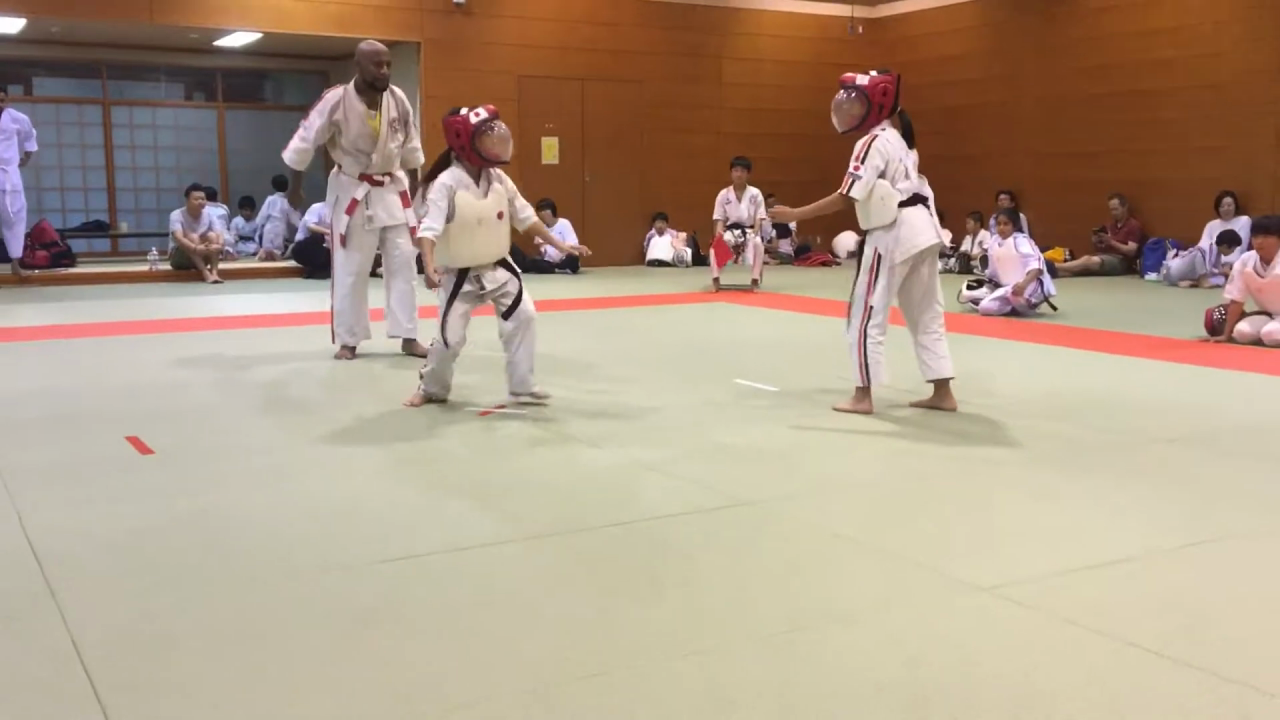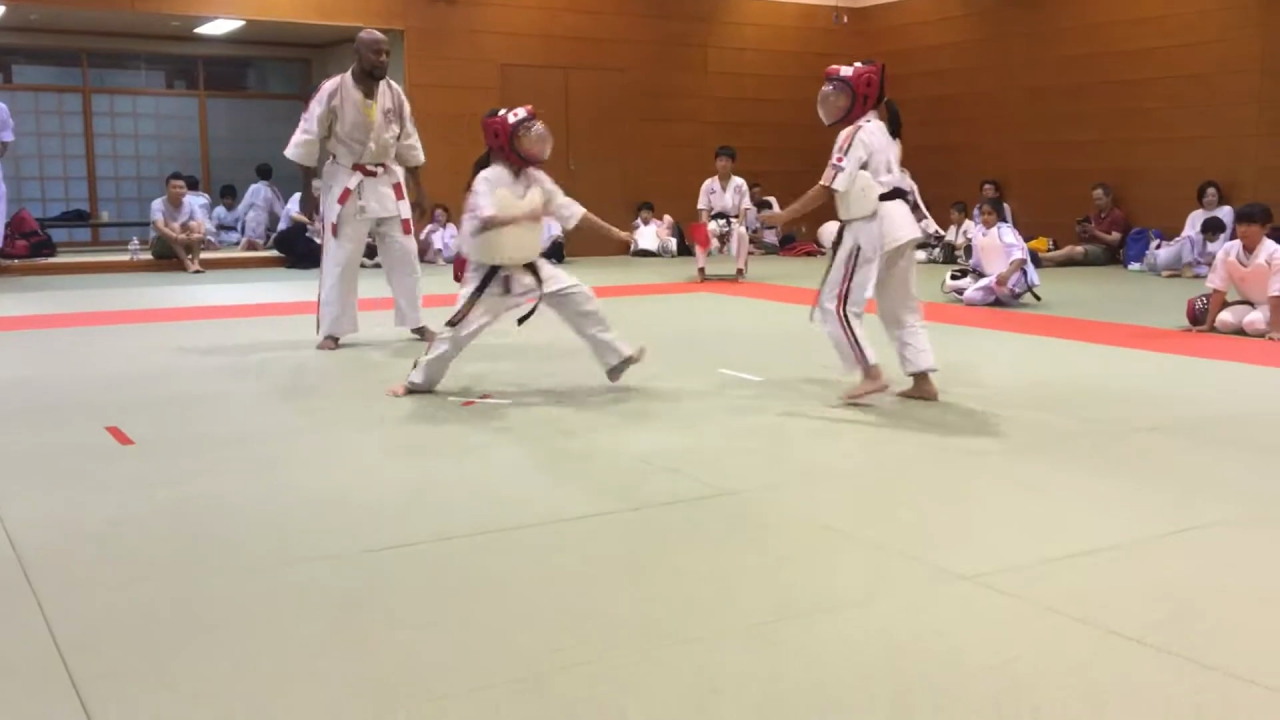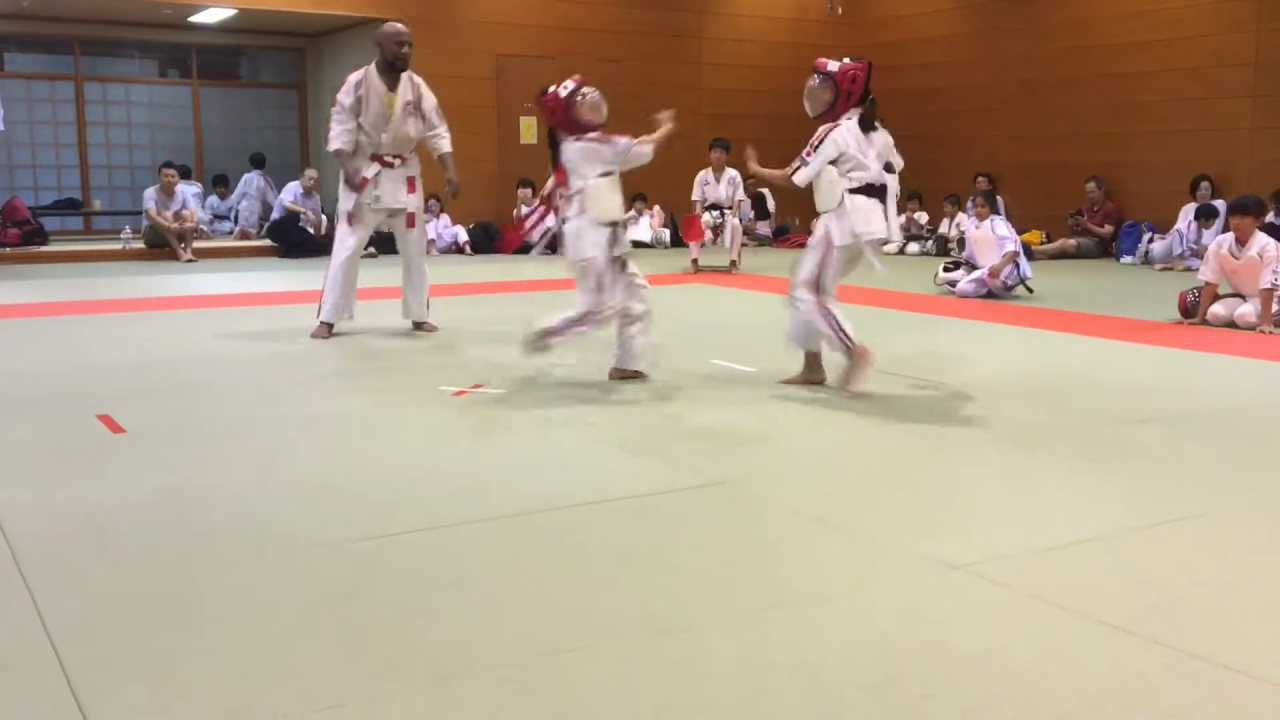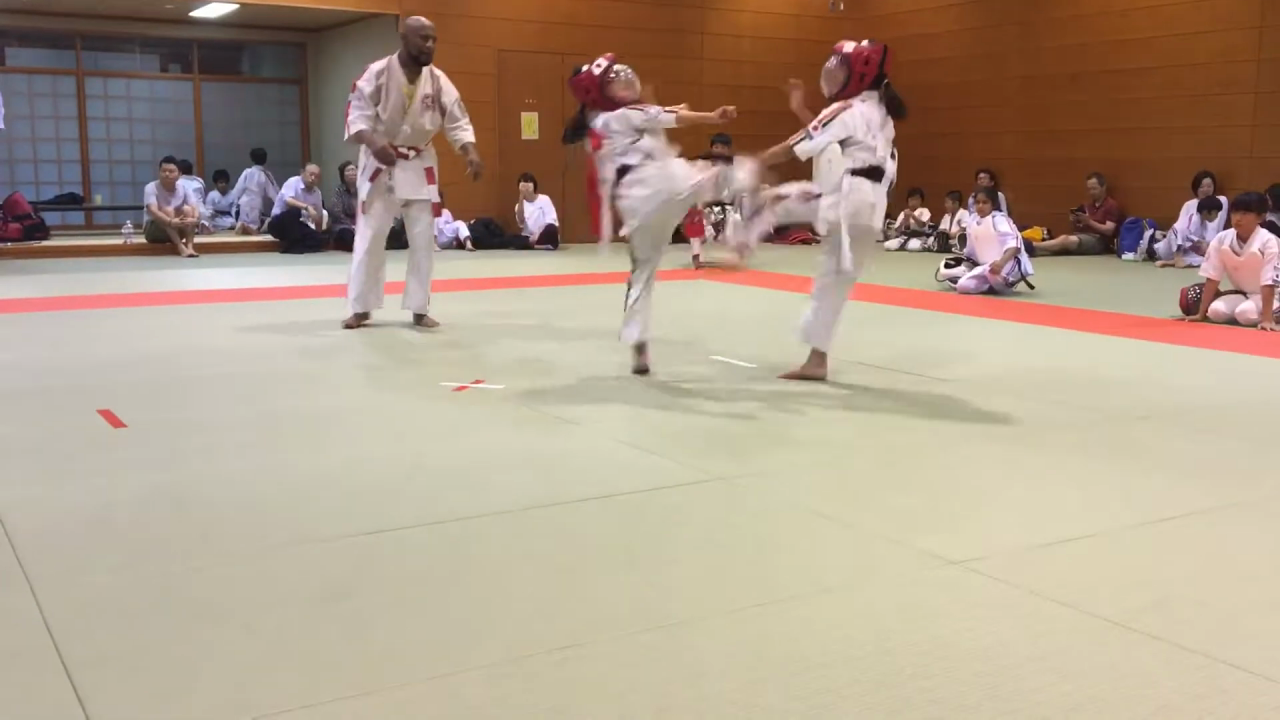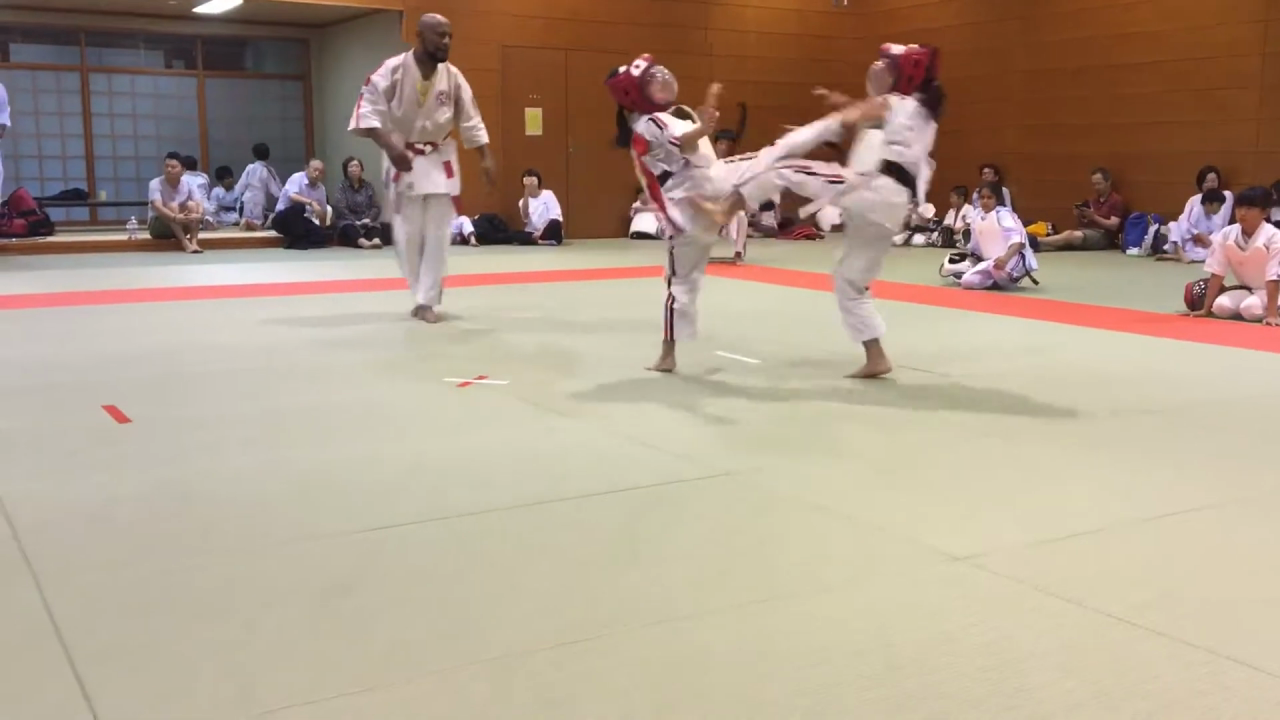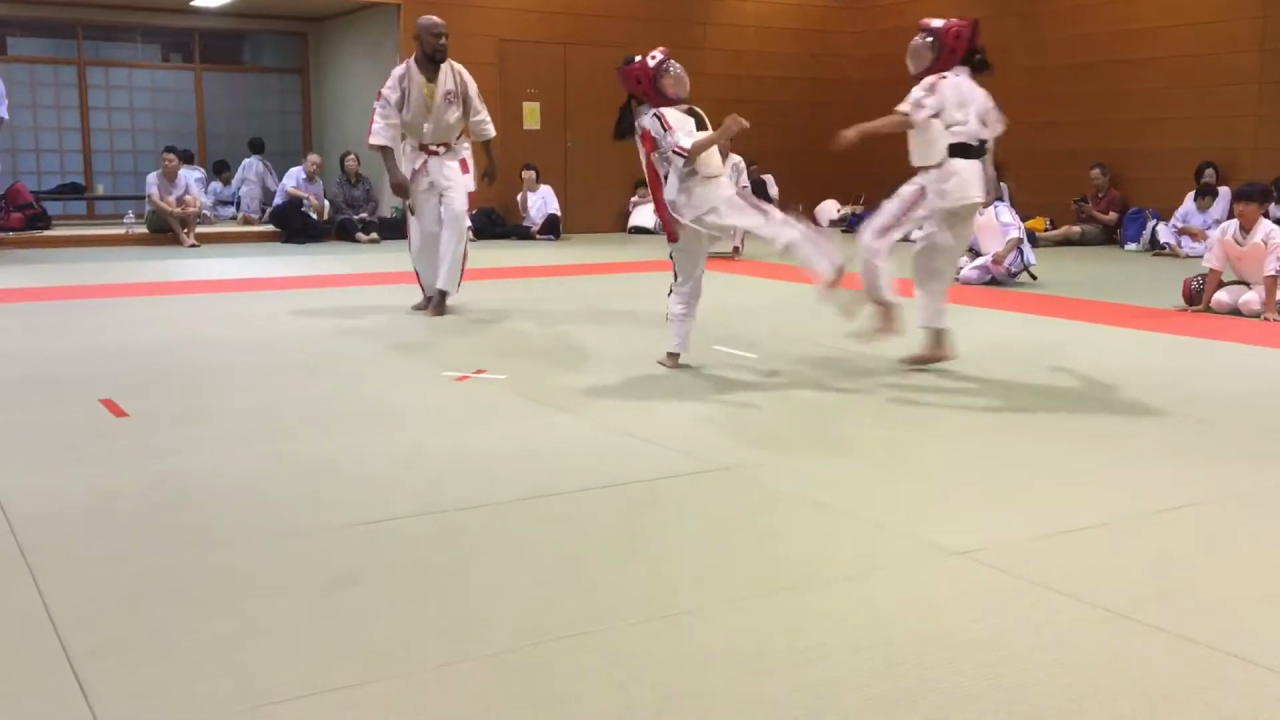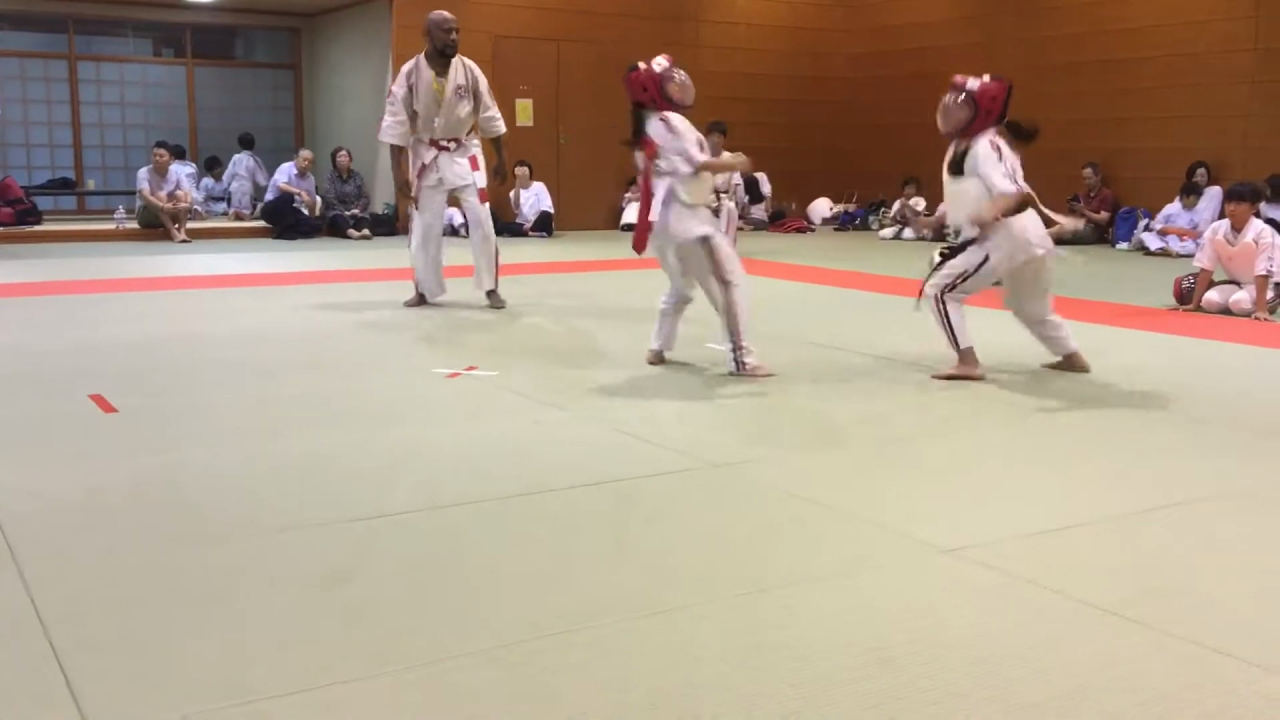
dt=0.2s
person 1, frame 1
left shoulder: (872, 144)
right shoulder: (898, 140)
left elbow: (845, 197)
left wrist: (795, 214)
left hip: (893, 236)
right hip: (919, 231)
left knee: (867, 315)
right knee: (926, 315)
left ankle: (863, 396)
right ankle: (942, 392)
person 1, frame 2
left shoulder: (855, 135)
right shoulder: (883, 132)
left elbow: (830, 188)
left wrist: (786, 215)
left hip: (873, 226)
right hip: (897, 224)
left knee: (836, 306)
right knee: (902, 308)
left ankle: (871, 373)
right ankle: (922, 382)
person 1, frame 3
left shoulder: (834, 132)
right shoulder: (873, 128)
left elbow: (793, 176)
right elbow: (895, 165)
left wrist: (755, 169)
left hip: (848, 218)
right hip: (870, 218)
left knee: (812, 296)
right knee: (809, 291)
left ankle: (855, 352)
right ankle: (812, 366)
person 1, frame 4
left shoulder: (844, 111)
right shoulder: (882, 112)
left elbow: (796, 148)
left wrist: (759, 161)
left hip: (848, 197)
right hip: (870, 207)
left knee: (773, 199)
right knee: (833, 283)
right ankle: (816, 361)
person 1, frame 5
left shoulder: (895, 105)
right shoulder: (923, 116)
left hip: (867, 192)
right hip: (892, 203)
left knee: (780, 167)
right knee: (850, 279)
left ankle: (728, 204)
right ankle: (873, 355)
person 1, frame 6
left shoulder: (938, 84)
right shoulder: (973, 89)
left elbow: (903, 117)
right elbow: (995, 126)
left wrist: (858, 129)
left hip: (945, 179)
right hip: (968, 185)
left knee: (873, 236)
right knee: (931, 262)
left ankle: (886, 308)
right ankle: (938, 341)
person 1, frame 7
left shoulder: (986, 147)
right shoulder: (967, 147)
left elbow: (1014, 194)
right elbow: (968, 199)
left wrist: (990, 216)
right wrist: (942, 218)
left hip: (1007, 240)
right hip: (1026, 238)
left knee: (939, 290)
right knee: (1030, 305)
left ankle: (968, 361)
right ankle: (1072, 356)
person 2, frame 1
left shoulder: (397, 99)
right shoulder: (335, 102)
left elbow: (411, 146)
right elbow: (305, 143)
left wrist: (415, 187)
right wrist: (295, 187)
left hip: (393, 191)
right hip: (353, 192)
left knee: (403, 264)
right knee: (351, 270)
left ankle: (408, 336)
right ankle: (348, 340)
person 2, frame 2
left shoulder: (394, 91)
right shoulder: (333, 90)
left elbow: (408, 142)
right elbow: (307, 139)
left wrist: (418, 188)
right wrist: (306, 190)
left hip: (388, 181)
right hip: (347, 182)
left knee: (404, 255)
right knee: (340, 260)
left ankle: (415, 323)
right ankle: (332, 330)
person 2, frame 3
left shoulder: (417, 85)
right shoulder: (358, 82)
left elbow: (436, 129)
right elbow: (341, 130)
left wrist: (450, 169)
right wrist: (348, 167)
left hip: (404, 173)
right hip: (364, 173)
left knee: (414, 248)
right knee: (347, 247)
left ankle: (418, 314)
right ankle: (328, 318)
person 2, frame 4
left shoulder: (437, 79)
right shoulder: (378, 73)
left elbow: (457, 122)
right elbow: (357, 116)
left wrist: (471, 152)
right wrist: (373, 143)
left hip: (420, 166)
right hip: (382, 163)
left knee: (422, 242)
right knee: (369, 238)
left ankle: (419, 310)
right ankle: (361, 308)
person 2, frame 5
left shoulder: (453, 76)
right shoulder: (394, 69)
left elbow: (471, 122)
right elbow: (368, 109)
left wrist: (487, 160)
right wrist: (388, 146)
left hip: (440, 160)
right hip: (404, 159)
left knee: (438, 234)
right knee: (406, 235)
left ankle: (428, 301)
right ankle: (422, 296)
person 2, frame 6
left shoulder: (458, 73)
right shoulder: (400, 77)
left elbow: (479, 118)
right elbow: (386, 126)
left wrist: (491, 161)
right wrist: (393, 171)
left hip: (453, 157)
right hip: (417, 161)
left knee: (456, 220)
right knee: (422, 231)
left ankle: (443, 291)
right ankle: (432, 292)
person 2, frame 7
left shoulder: (469, 69)
right shoulder: (410, 72)
left elbow: (489, 114)
right elbow: (397, 124)
left wrist: (502, 156)
right wrist: (400, 170)
left hip: (465, 153)
right hip: (427, 156)
left knee: (481, 220)
right knee: (425, 227)
left ankle: (490, 288)
right ankle: (424, 290)
person 3, frame 1
left shoulder: (498, 180)
right shoulder: (447, 183)
left elbow: (524, 215)
right elbow: (427, 231)
left wrist: (558, 243)
right wrist: (429, 267)
left hip: (496, 266)
right hip: (458, 275)
left knee: (522, 316)
right knee: (449, 338)
left ankle: (522, 386)
right ankle: (433, 388)
person 3, frame 2
left shoulder: (536, 179)
right shoulder: (488, 179)
left elbow: (569, 210)
right elbow: (481, 220)
left wrist: (611, 231)
right wrist: (517, 218)
left hip: (528, 267)
right hip: (491, 274)
left knee: (580, 300)
right knee: (460, 329)
left ankle: (616, 359)
right ankle: (417, 380)
person 3, frame 3
left shoulder: (571, 148)
right shoulder: (588, 146)
right elbow: (637, 150)
right wrist: (665, 129)
left hip: (601, 235)
right hip: (591, 236)
left knee: (636, 294)
right knee: (603, 306)
left ankle: (627, 363)
right ankle: (548, 333)
person 3, frame 4
left shoulder: (599, 126)
right shoulder: (620, 116)
right elbow: (670, 118)
right wrist: (715, 117)
left hip: (635, 203)
right hip: (658, 182)
left knee: (643, 275)
right knee: (720, 173)
left ankle: (639, 349)
person 3, frame 5
left shoulder: (639, 127)
right shoulder: (654, 122)
right elbow: (682, 142)
right wrist: (705, 122)
left hip: (680, 207)
right hip: (701, 187)
left knee: (683, 280)
right knee: (773, 162)
left ankle: (668, 354)
person 3, frame 6
left shoulder: (645, 120)
right shoulder: (664, 116)
right elbow: (684, 154)
right wrist: (716, 134)
left hip: (680, 210)
right hip: (708, 200)
left knee: (686, 283)
right knee: (777, 225)
left ankle: (674, 352)
right ankle: (829, 266)
person 3, frame 7
left shoulder: (655, 125)
right shoulder: (670, 122)
right elbow: (692, 164)
left wrist: (716, 166)
right wrist: (728, 162)
left hip: (665, 219)
right hip: (686, 218)
left knee: (681, 287)
right knee: (730, 285)
left ankle: (659, 350)
right ankle: (743, 361)
